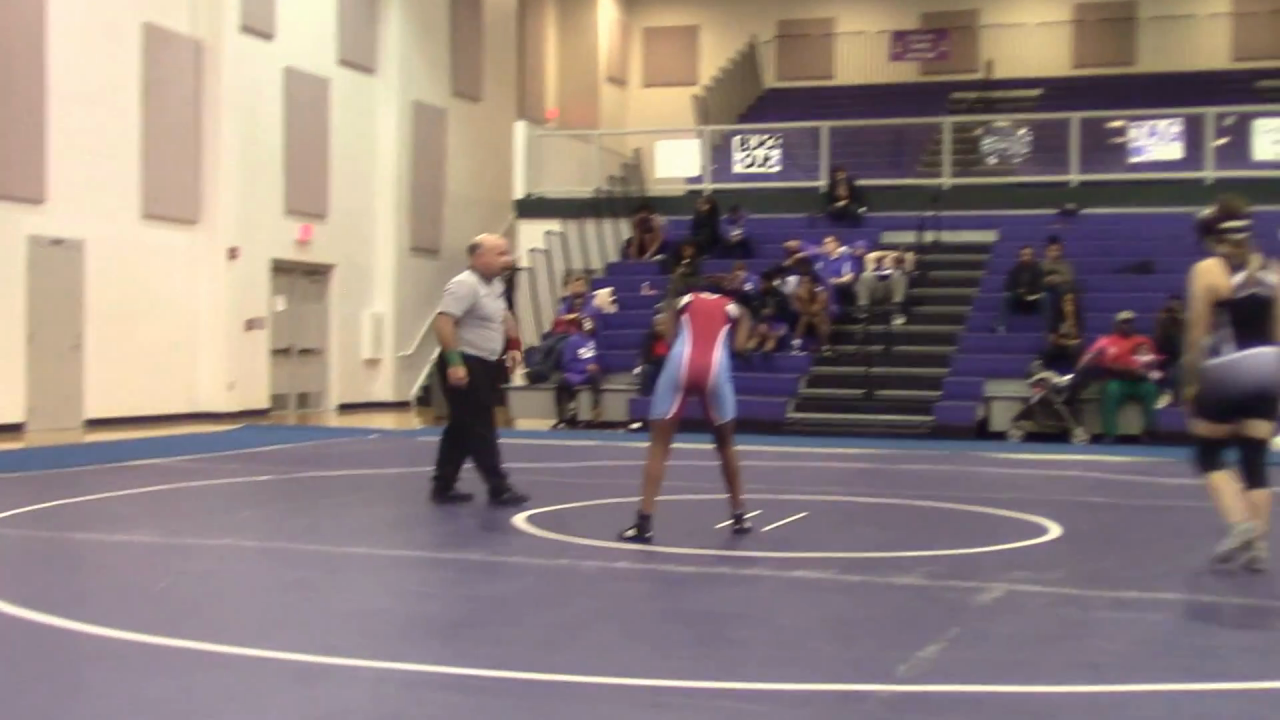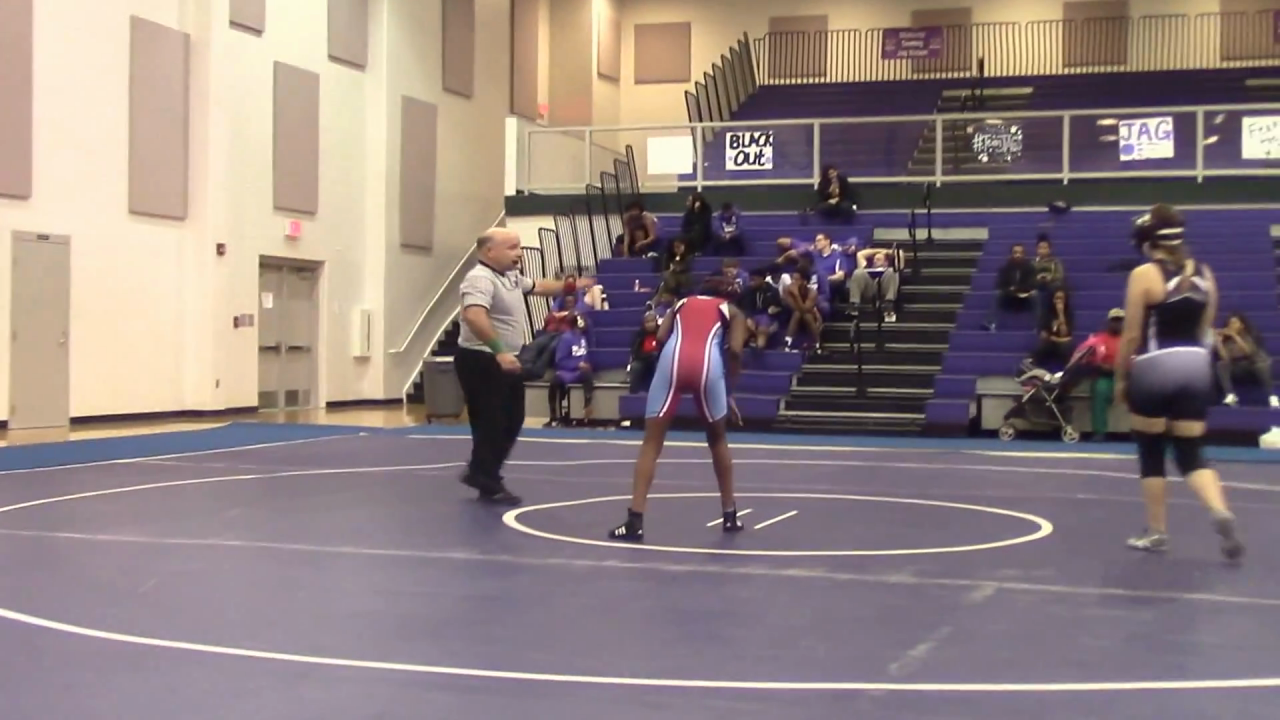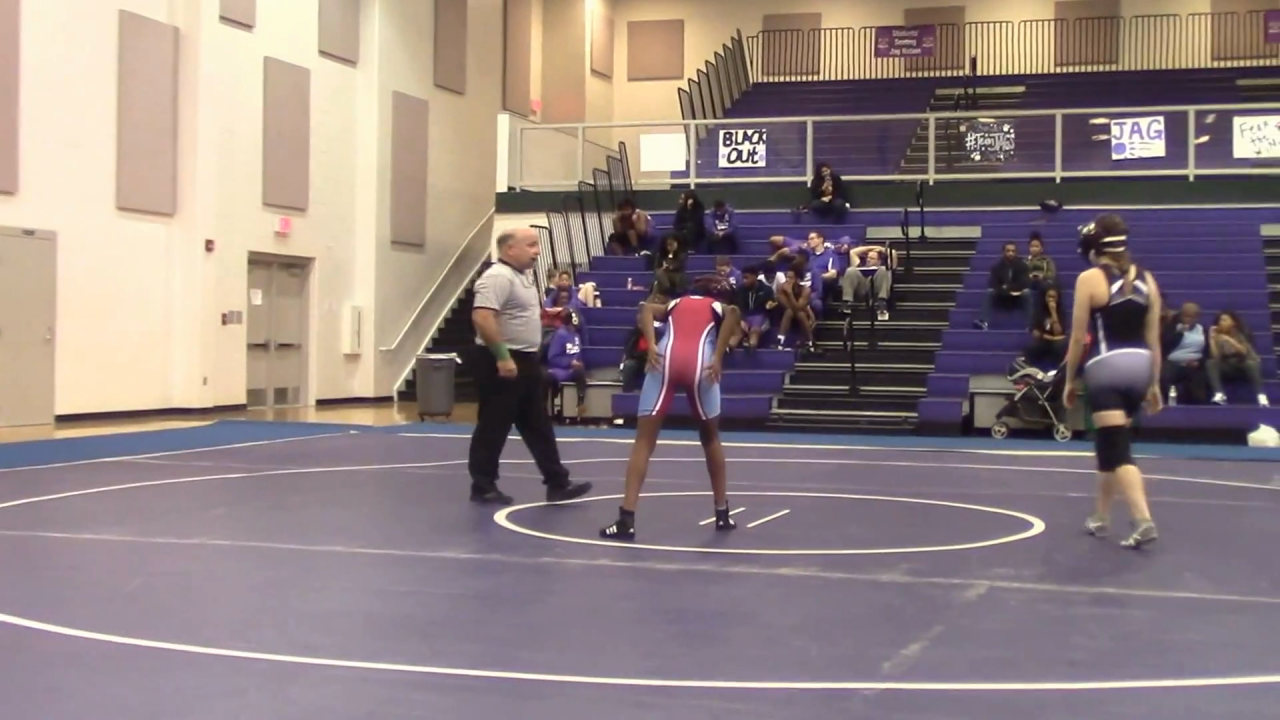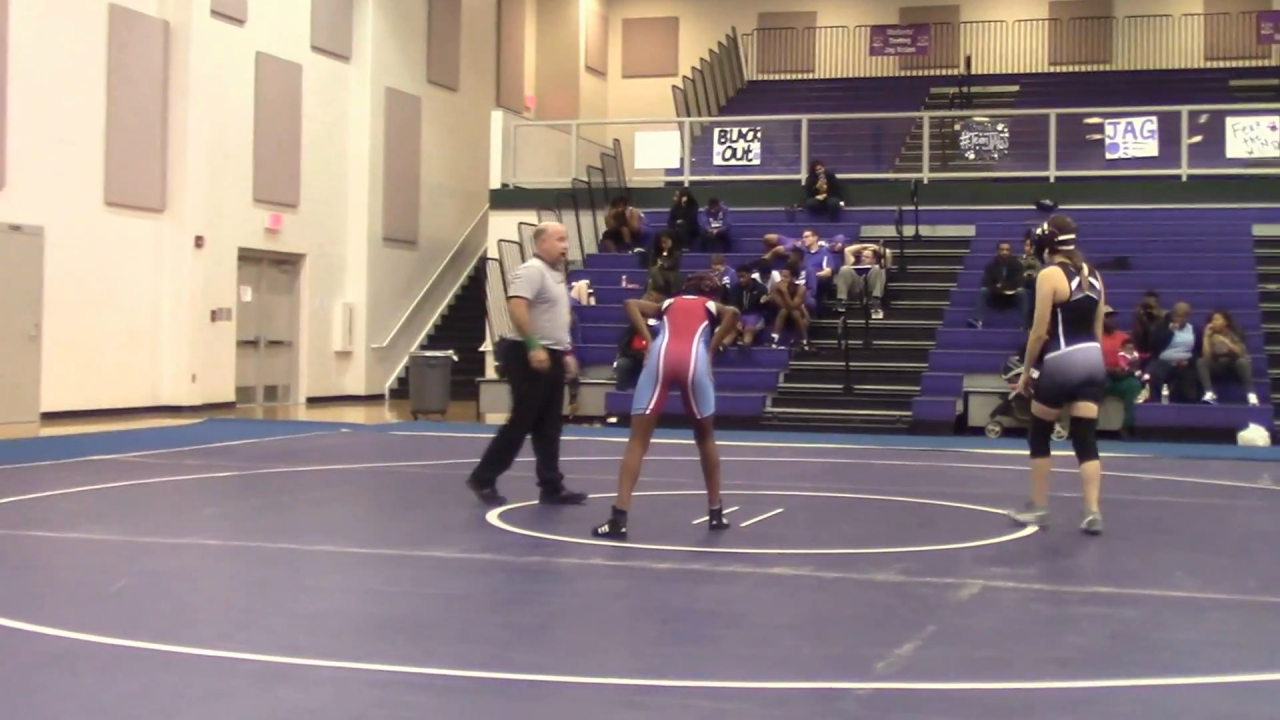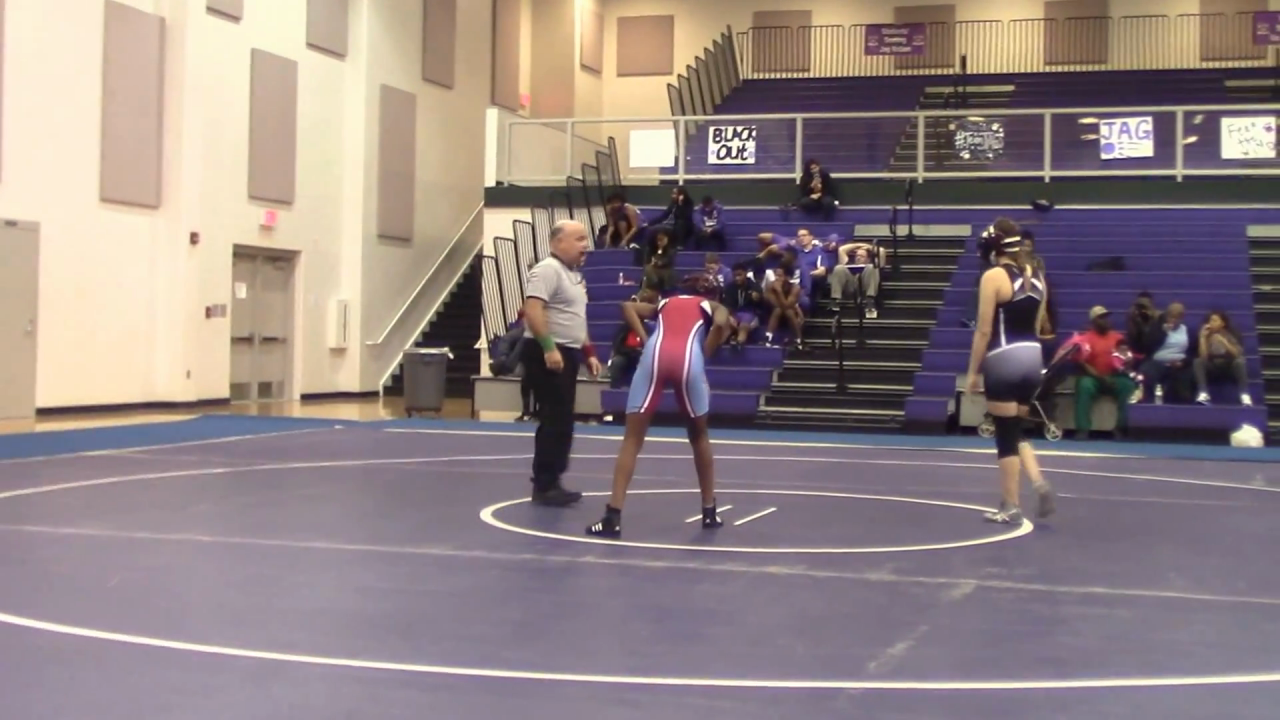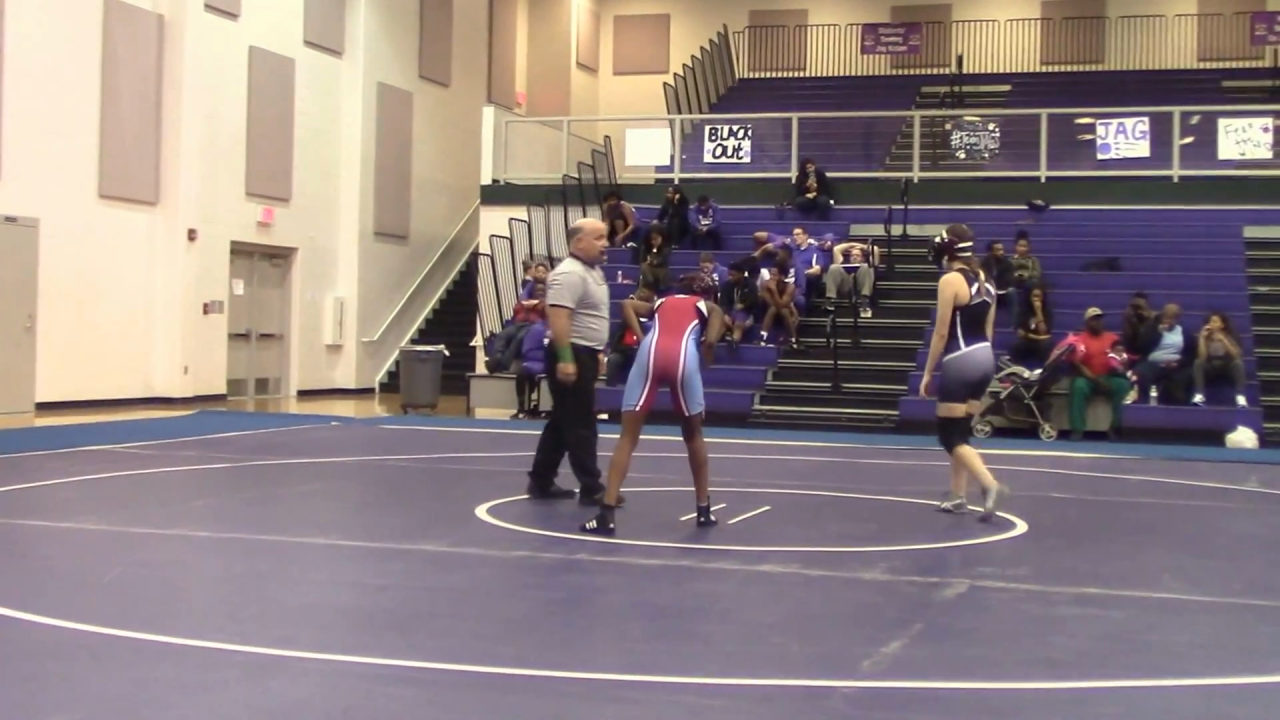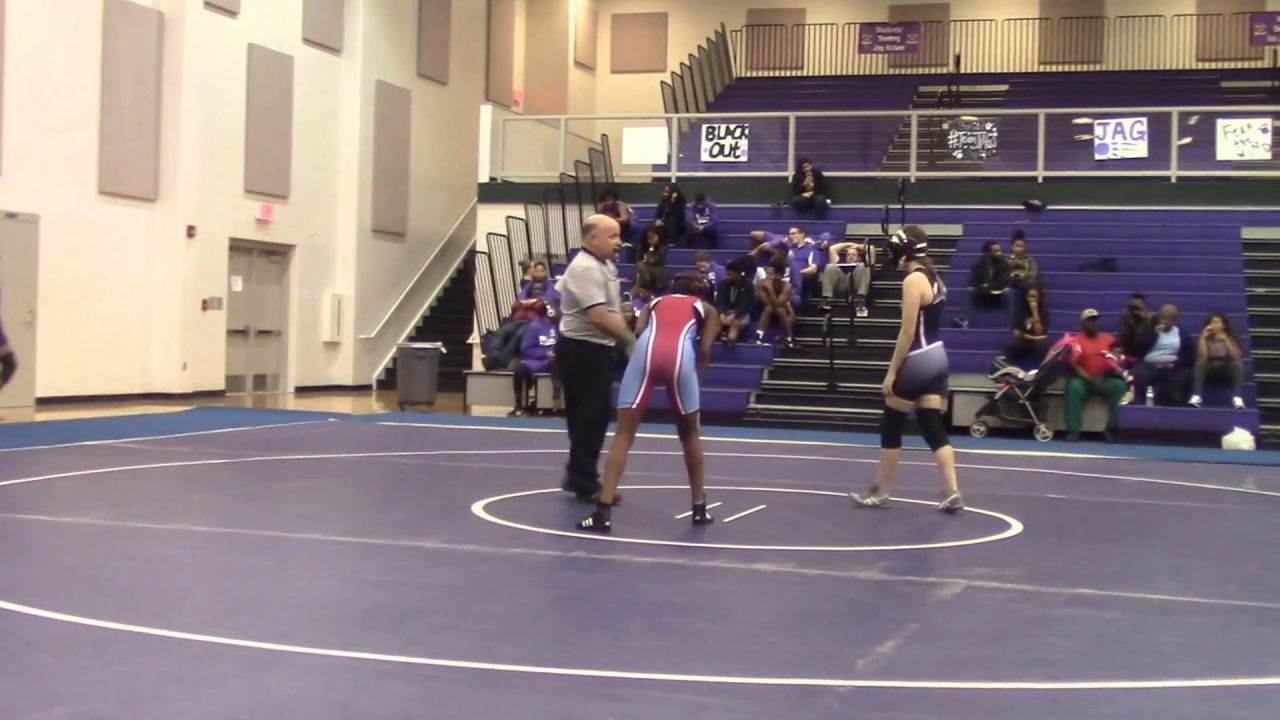
dt=0.4s
person 1, frame 1
left shoulder: (1206, 270)
left elbow: (1197, 334)
left wrist: (1190, 382)
left hip: (1228, 370)
left knee: (1209, 456)
left ankle: (1240, 525)
person 1, frame 2
left shoulder: (1144, 274)
right shoulder: (1203, 273)
left elbow: (1131, 336)
right elbow: (1204, 331)
left wrist: (1121, 378)
left hip: (1155, 367)
right hip: (1196, 367)
left knee: (1150, 454)
right knee: (1192, 456)
left ankle: (1156, 533)
right ankle: (1221, 513)
person 1, frame 3
left shoulder: (1089, 279)
right shoulder: (1145, 279)
left elbow: (1079, 337)
right elbow: (1153, 337)
left wrist: (1070, 380)
right wrist: (1153, 383)
left hip: (1105, 369)
right hip: (1138, 369)
left knee: (1116, 452)
right knee: (1113, 443)
left ankle: (1143, 520)
right ankle: (1100, 518)
person 1, frame 4
left shoulder: (1049, 275)
right shoulder: (1092, 275)
left elbow: (1040, 332)
right elbow: (1098, 328)
left wrist: (1026, 371)
left hip: (1062, 362)
right hip: (1093, 359)
left knee: (1039, 437)
right knee: (1086, 441)
left ankle: (1039, 507)
right ankle: (1093, 512)
person 1, frame 5
left shoulder: (993, 276)
right shoulder: (1035, 275)
left elbow: (984, 330)
right elbow: (1037, 325)
left wrist: (973, 372)
left hip: (1005, 359)
right hip: (1032, 357)
left knee: (1005, 435)
right knee: (1014, 432)
left ankle: (1011, 507)
right ankle: (1038, 483)
person 1, frame 6
left shoulder: (950, 280)
right shoulder: (983, 280)
left elbow: (941, 333)
right elbow: (988, 328)
left wrist: (928, 373)
left hip: (959, 361)
right hip: (984, 359)
left knee: (951, 435)
right knee: (958, 431)
left ankle: (991, 485)
right ankle: (958, 496)
person 1, frame 7
left shoulder: (913, 281)
right shoulder: (933, 278)
left elbow: (908, 332)
left wrist: (892, 372)
left hip: (917, 360)
right hip: (936, 356)
left knee: (891, 426)
right knee: (934, 429)
left ankle: (880, 491)
right ankle: (952, 492)
person 2, frame 1
left shoulder: (495, 284)
right shoulder: (464, 285)
left elbow: (504, 318)
right elbow: (443, 323)
left wrist: (513, 347)
right wrist: (453, 363)
left hip: (486, 365)
right hip: (464, 367)
left knee: (462, 427)
right knee: (480, 428)
left ankle: (443, 486)
right ankle: (498, 488)
person 2, frame 2
left shoulder: (511, 275)
right shoulder: (480, 279)
left elbow: (536, 286)
right elbow: (472, 317)
left wrist: (571, 286)
right wrist: (499, 352)
left hip: (507, 362)
right hip: (481, 363)
left knee: (512, 422)
right knee: (490, 426)
left ankle: (478, 472)
right ankle: (491, 487)
person 2, frame 3
left shoulder: (525, 275)
right shoulder: (498, 277)
right elbow: (482, 317)
right wrist: (501, 356)
left hip: (526, 359)
right hip: (502, 362)
left knee: (539, 425)
right knee: (494, 426)
left ankle: (558, 483)
right ankle: (483, 486)
person 2, frame 4
left shoulder: (556, 274)
right shoulder: (532, 270)
right elbow: (517, 308)
left wrist: (566, 354)
right wrist: (534, 347)
left hip: (550, 358)
right hip: (528, 356)
left knee: (550, 425)
right knee: (522, 420)
left ankle: (551, 487)
right ankle: (483, 479)
person 2, frame 5
left shoulder: (574, 274)
right shoulder: (547, 270)
right elbow: (533, 310)
left wrist: (589, 353)
right wrist: (549, 348)
left hip: (567, 354)
right hip: (546, 355)
left knee: (555, 420)
right knee: (559, 419)
left ankle: (548, 484)
right ankle: (547, 485)
person 2, frame 6
left shoulder: (594, 270)
right shoulder: (570, 273)
right elbow: (557, 318)
left wrist: (596, 353)
right wrist: (564, 359)
left hip: (585, 355)
right hip: (570, 356)
left knee: (563, 421)
right knee: (581, 423)
left ankle: (540, 481)
right ankle: (590, 488)
person 2, frame 7
left shoulder: (605, 265)
right shoulder: (585, 268)
left elbow: (613, 308)
right elbow: (598, 316)
left wrist: (628, 335)
right wrist: (629, 339)
left hip: (596, 350)
right hip: (582, 351)
left knee: (595, 417)
right knee: (589, 419)
left ankle: (577, 475)
right ankle: (587, 485)
person 3, frame 1
left shoulder: (685, 301)
right shoulder: (736, 309)
left elbow: (670, 339)
right elbow: (739, 346)
left hip: (680, 364)
right hip: (714, 367)
left knee: (659, 446)
right knee: (725, 445)
left ankle: (644, 523)
right ankle: (739, 516)
person 3, frame 2
left shoulder: (682, 304)
right shoulder: (730, 310)
left elbow: (661, 337)
right elbow: (736, 349)
right wrist: (730, 394)
left hip: (673, 360)
right hip: (707, 363)
left knee: (651, 444)
right knee: (717, 441)
left ankle: (635, 521)
right ankle: (730, 515)
person 3, frame 3
left shoulder: (675, 304)
right shoulder: (720, 307)
left elbow: (646, 309)
right elbow: (733, 311)
left wrist: (651, 346)
right wrist: (718, 356)
left hip: (666, 360)
right hip: (699, 362)
left knee: (644, 442)
right knee: (711, 439)
left ankle: (626, 520)
right ankle: (722, 514)
person 3, frame 4
left shoulder: (668, 304)
right shoulder: (714, 307)
left elbow: (631, 304)
right elbow: (733, 314)
left wrist: (649, 341)
right wrist: (711, 351)
left hip: (661, 357)
right hip: (694, 359)
left knee: (637, 441)
right knee: (705, 439)
left ankle: (619, 519)
right ankle: (715, 513)
person 3, frame 5
left shoulder: (664, 303)
right shoulder: (713, 306)
left elbow: (628, 306)
right elbow: (720, 326)
left wrist: (645, 341)
right wrist: (703, 358)
left hip: (655, 355)
right hip: (688, 358)
left knee: (632, 440)
right knee: (699, 437)
left ankle: (613, 517)
right ankle: (709, 511)
person 3, frame 6
left shoulder: (662, 302)
right shoulder: (710, 307)
left elbow: (628, 305)
right elbow: (710, 342)
left wrist: (642, 339)
right wrist: (699, 367)
left hip: (651, 352)
right hip: (684, 356)
left knee: (627, 437)
right knee: (693, 436)
left ankle: (606, 514)
right ankle: (703, 510)
person 3, frame 7
left shoulder: (657, 302)
right shoulder: (706, 309)
left elbow: (638, 331)
right elbow: (703, 351)
right wrist: (695, 376)
left hip: (647, 351)
right hip: (680, 354)
left knee: (623, 435)
right knee: (689, 435)
left ankle: (603, 513)
right ankle: (699, 508)
